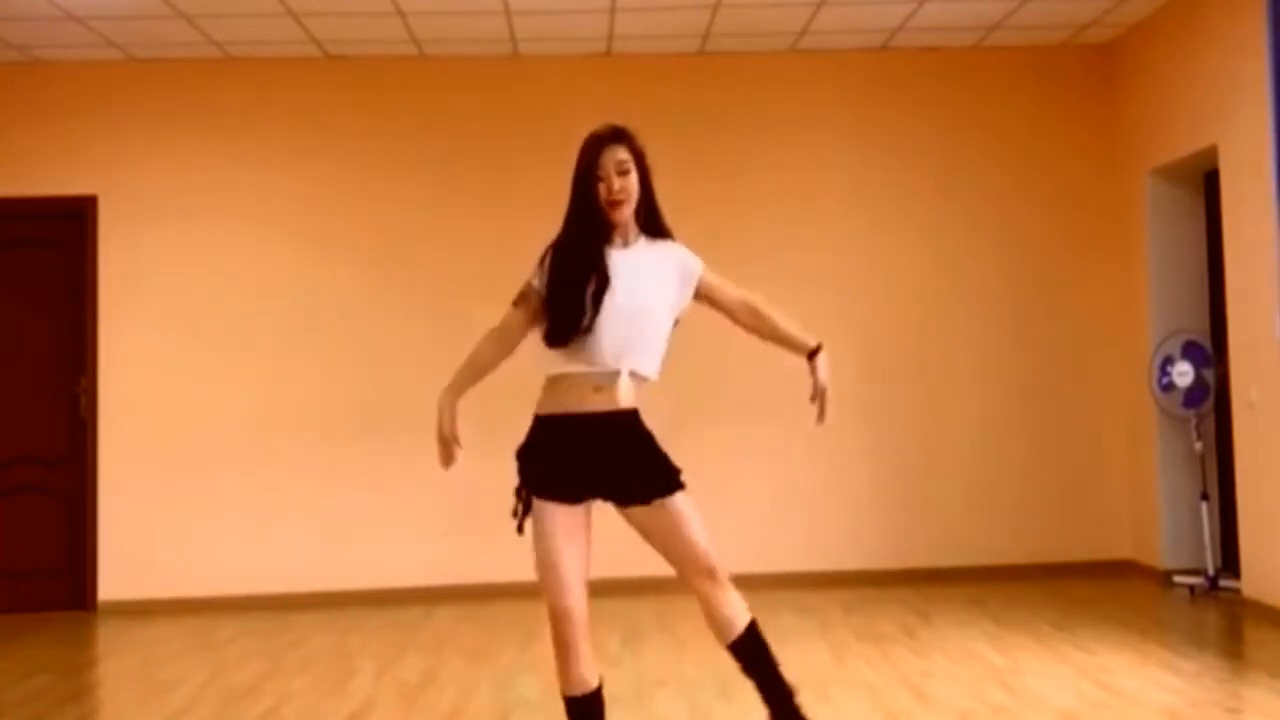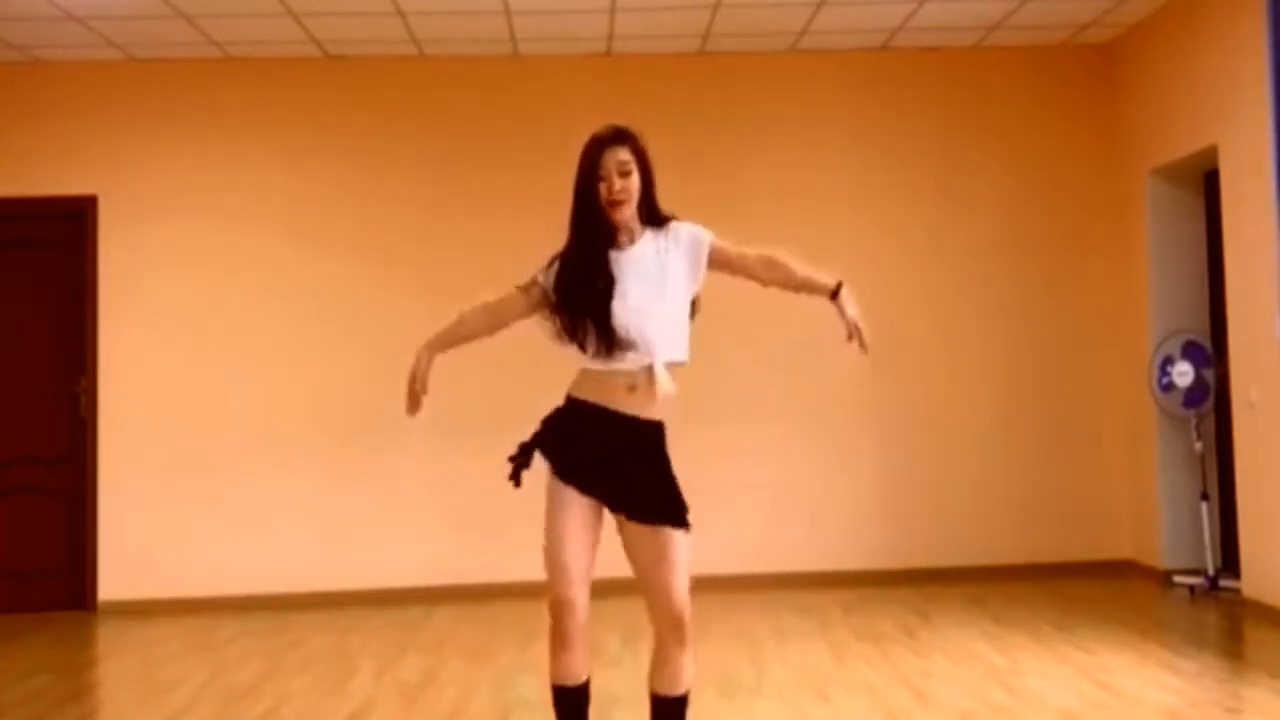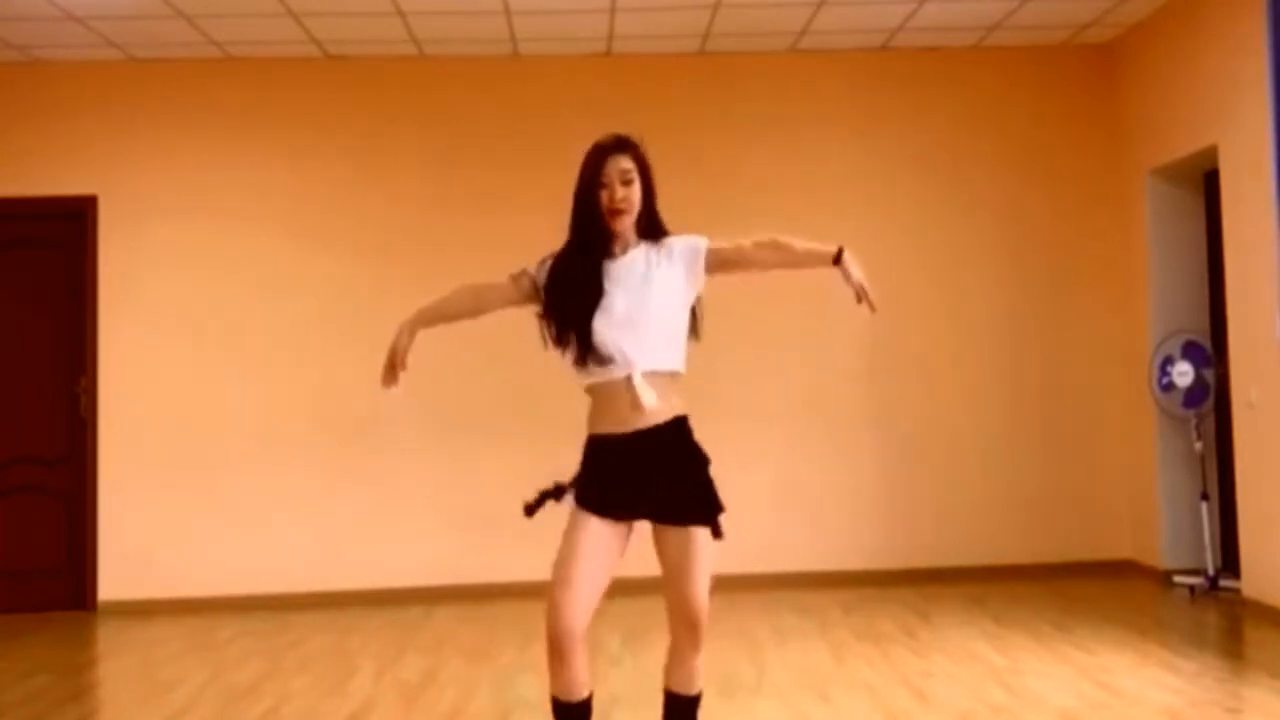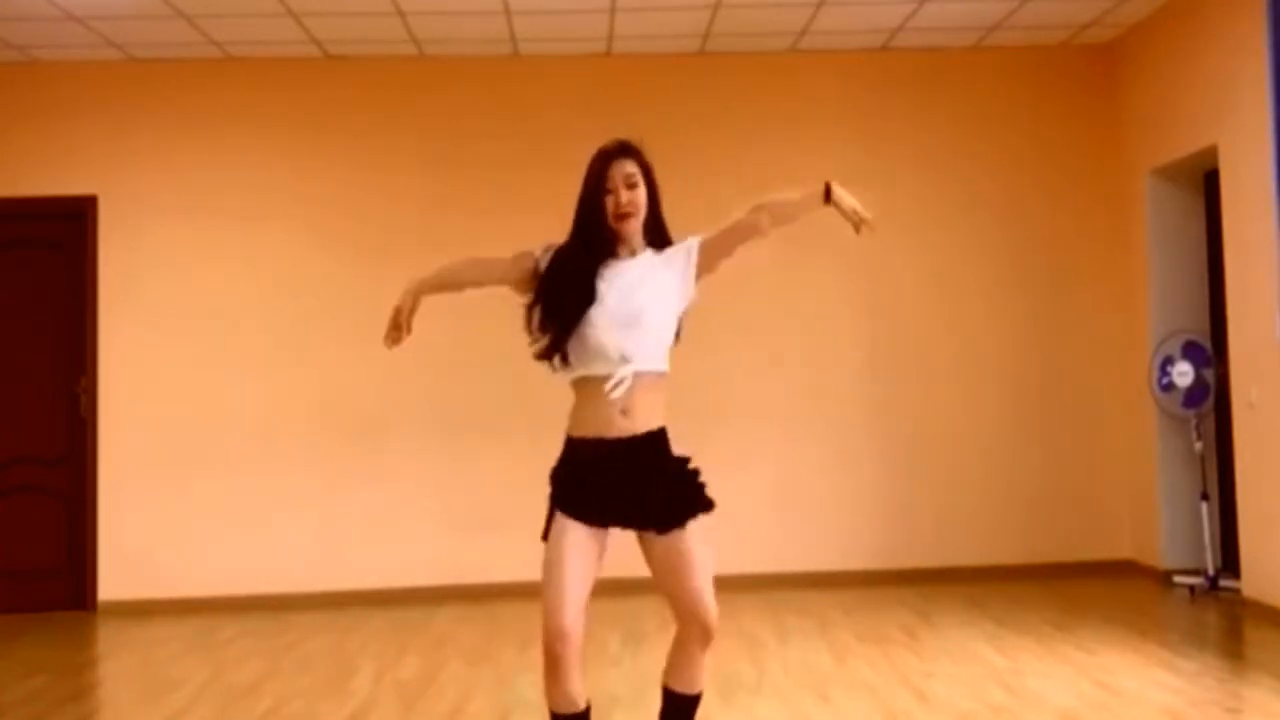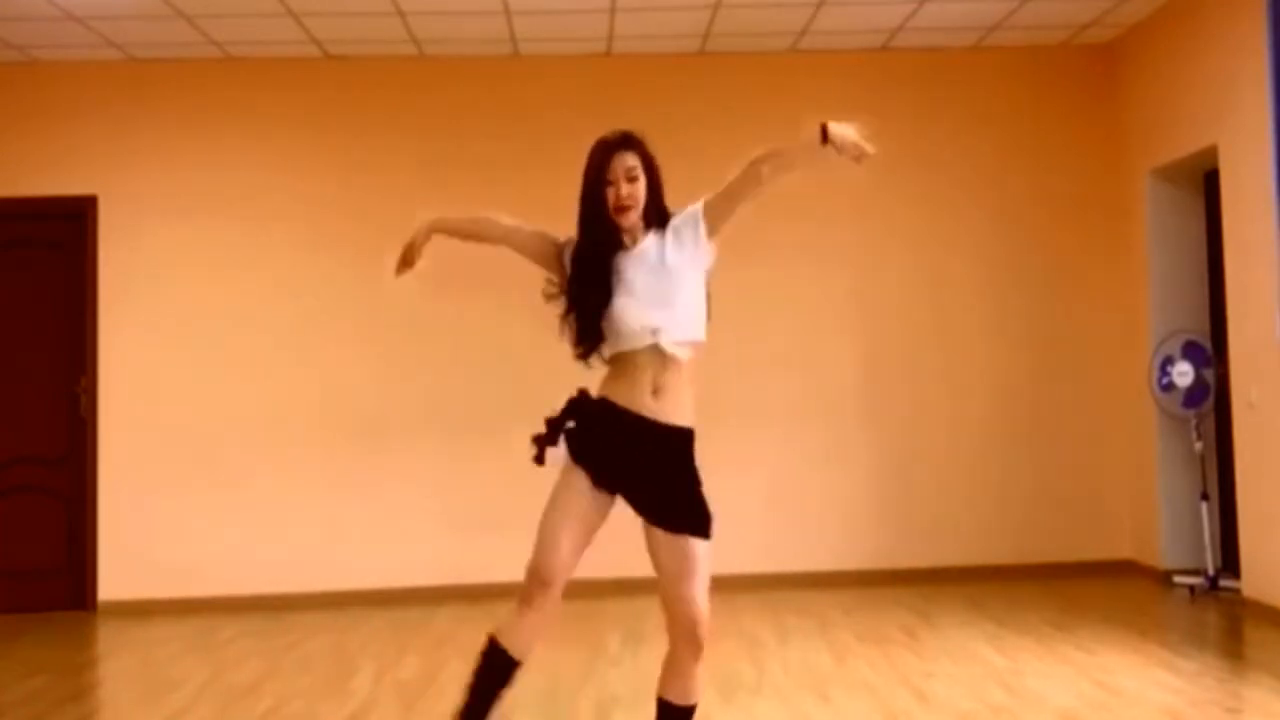
dt=0.2s
person 1, frame 1
left shoulder: (669, 259)
right shoulder: (565, 260)
left elbow: (744, 308)
right elbow: (507, 332)
left wrist: (811, 351)
right wrist: (450, 396)
left hip: (622, 437)
right hip: (553, 443)
left knee: (706, 572)
right knee: (566, 618)
person 1, frame 2
left shoulder: (681, 243)
right shoulder: (575, 266)
left elbow: (761, 265)
right elbow: (501, 310)
left wrist: (835, 290)
right wrist: (430, 348)
left hip: (643, 448)
right hip: (579, 436)
left knee: (674, 617)
right knee: (566, 608)
person 1, frame 3
left shoulder: (678, 256)
right shoulder: (567, 270)
left elbow: (762, 252)
right elbow: (485, 295)
left wrist: (838, 257)
right wrist: (413, 323)
left hip: (672, 453)
right hip: (607, 463)
left knee: (691, 622)
right knee: (563, 628)
person 1, frame 4
left shoulder: (678, 262)
right shoulder: (566, 267)
left elbow: (758, 220)
right elbow: (486, 268)
left wrist: (827, 194)
right wrist: (417, 289)
left hip: (652, 461)
right hip: (584, 467)
left knee: (699, 624)
right knee: (560, 637)
person 1, frame 5
left shoulder: (689, 235)
right shoulder: (585, 257)
left elbow: (758, 172)
right elbow: (505, 231)
left wrist: (826, 135)
right wrist: (435, 224)
left hip: (669, 451)
right hip: (603, 431)
left knee: (692, 631)
right knee: (541, 584)
